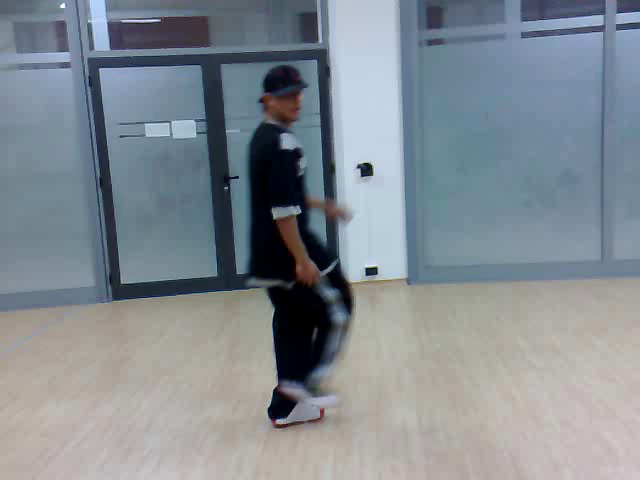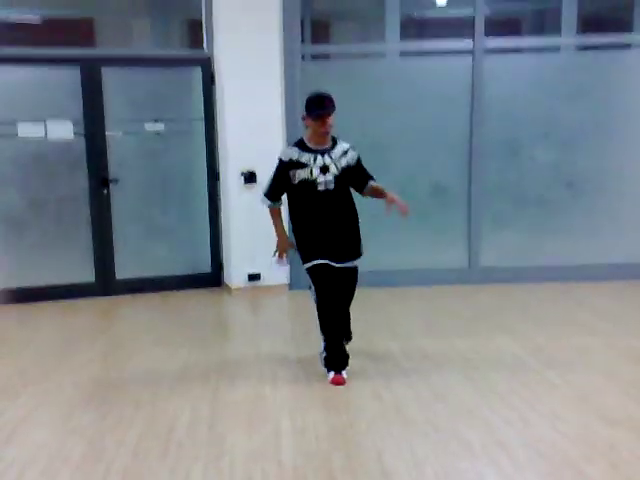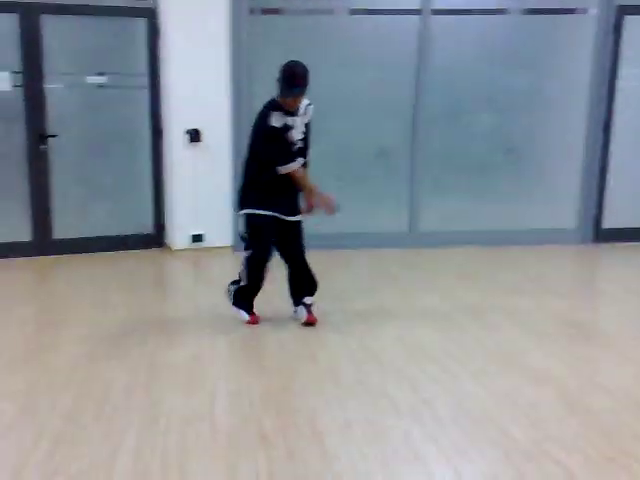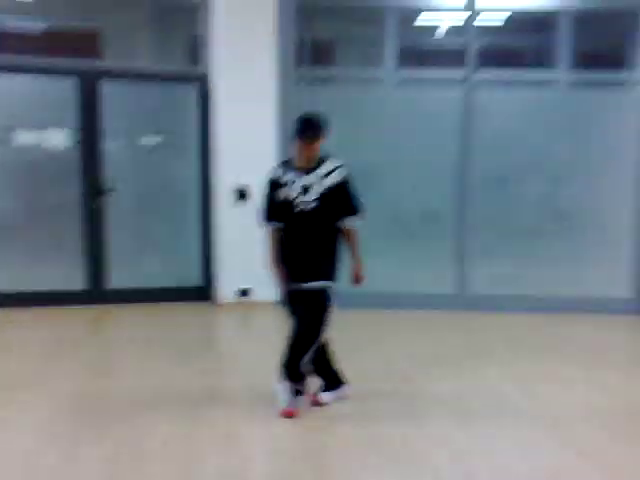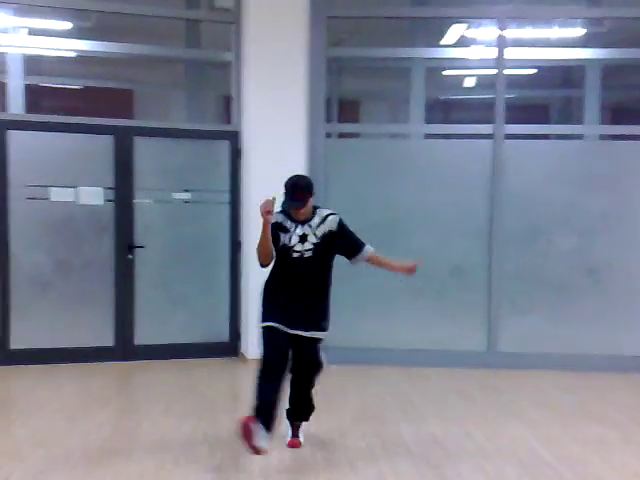
dt=1s
person 1, frame 1
left shoulder: (264, 138)
right shoulder: (283, 143)
right elbow: (282, 208)
left wrist: (322, 205)
right wrist: (303, 259)
left hip: (266, 254)
right hip: (283, 254)
left knee: (291, 321)
right knee: (337, 305)
left ankle: (288, 406)
right ankle: (303, 377)
person 1, frame 2
left shoulder: (345, 152)
right shoulder: (291, 155)
left elbow: (365, 183)
right elbow: (272, 198)
left wrist: (388, 196)
right wrist: (281, 235)
left hip: (345, 238)
right hip: (312, 242)
left knee: (343, 296)
right knee: (328, 299)
left ankle: (336, 340)
right ankle: (334, 362)
person 1, frame 3
left shoulder: (305, 110)
right shoulder: (272, 119)
right elbow: (289, 166)
left wrist: (307, 195)
right wrist: (318, 195)
left hip: (287, 198)
right hip: (260, 196)
left knee: (295, 253)
right knee: (259, 251)
left ankle: (302, 301)
right ankle: (242, 299)
person 1, frame 4
left shoulder: (336, 173)
right shoulder: (280, 175)
left elbow: (346, 221)
right elbow: (275, 224)
left wrist: (357, 261)
right wrist: (277, 264)
left hip: (320, 265)
right hip: (291, 266)
left knee: (309, 326)
right knee: (308, 328)
left ankle: (293, 386)
right ankle: (332, 383)
person 1, frame 5
left shoulder: (331, 222)
right shoulder: (278, 221)
left elbow: (360, 251)
right elbow: (264, 260)
left wrist: (396, 266)
right wrist: (265, 223)
left hip: (312, 316)
right hip: (278, 310)
left knee: (305, 372)
right knee: (272, 364)
left ankle: (296, 423)
right ankle: (259, 425)
